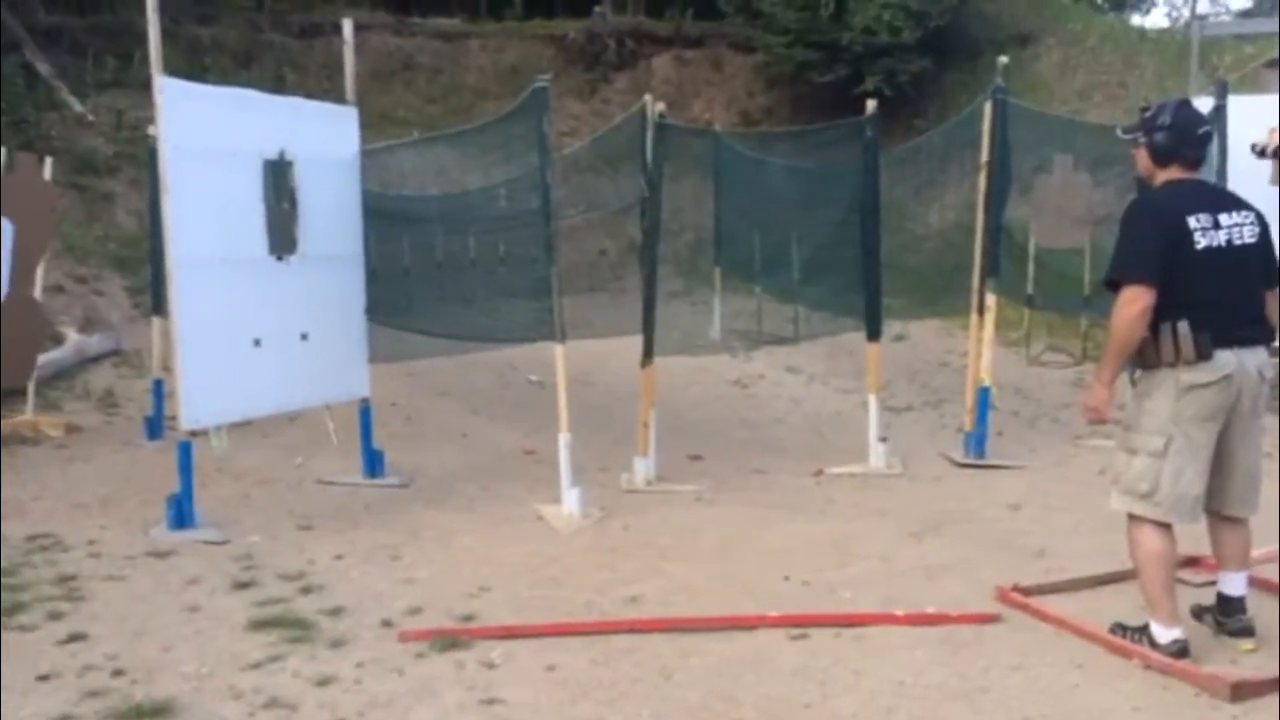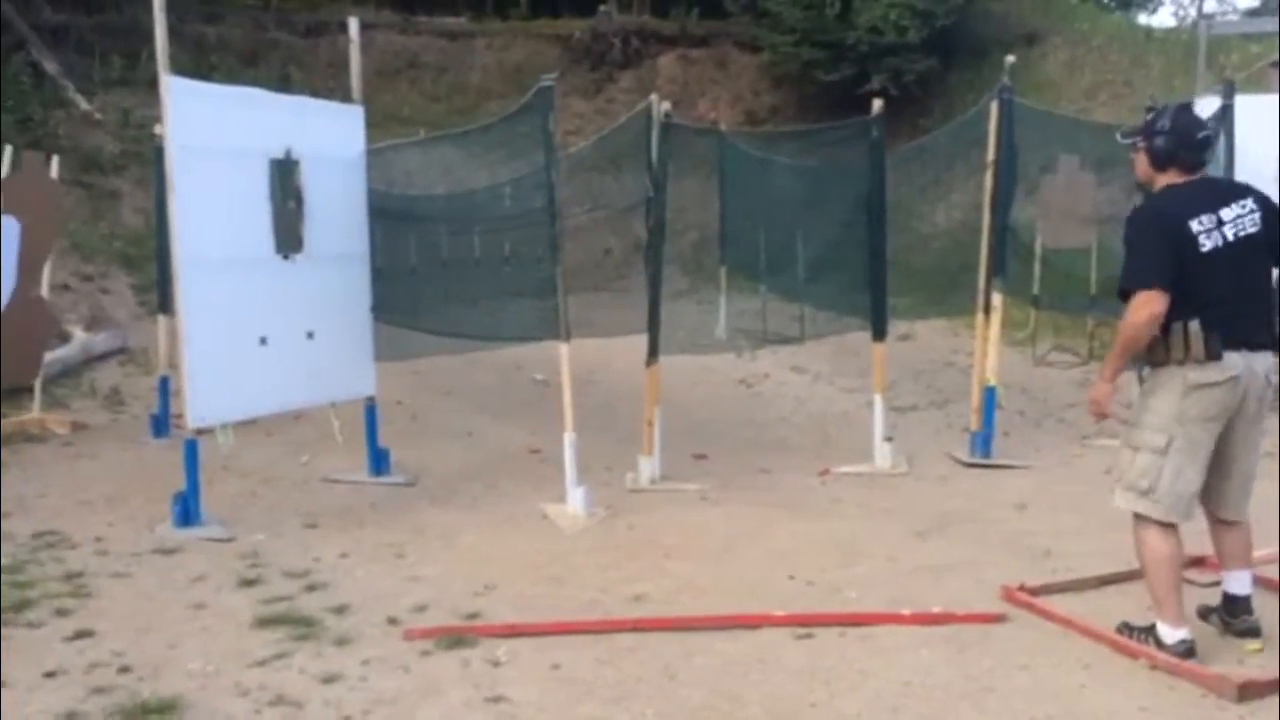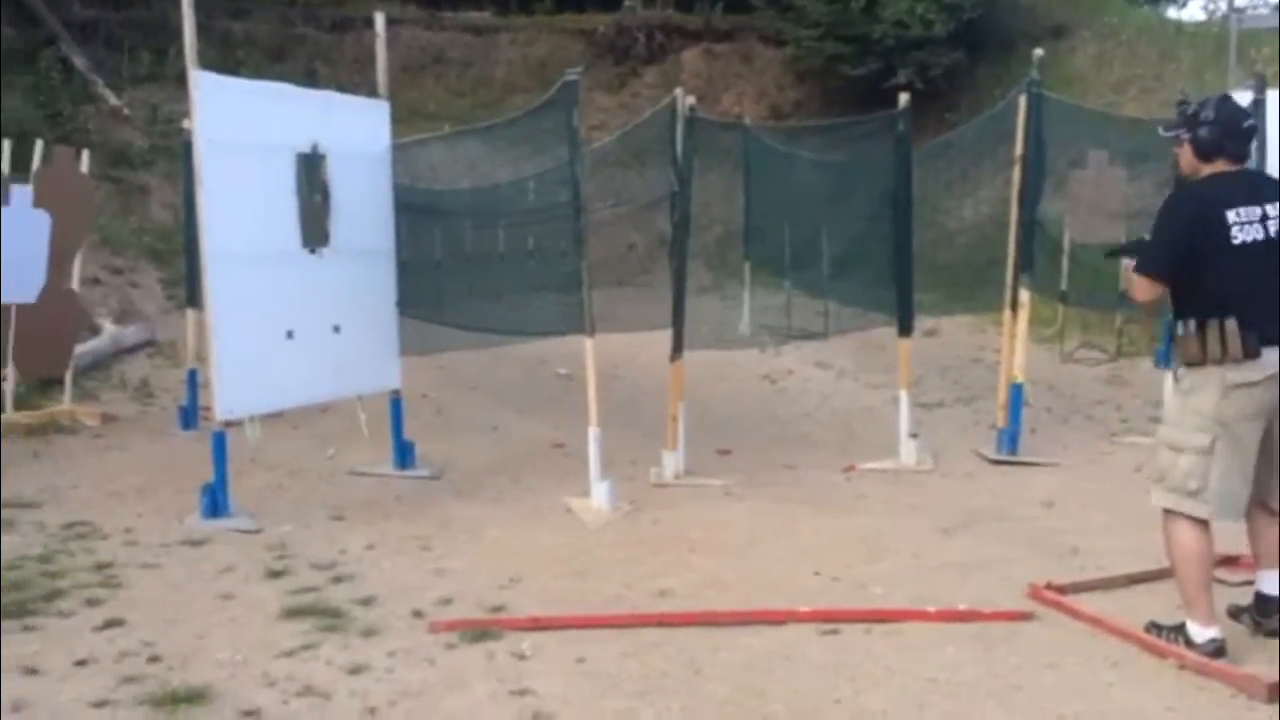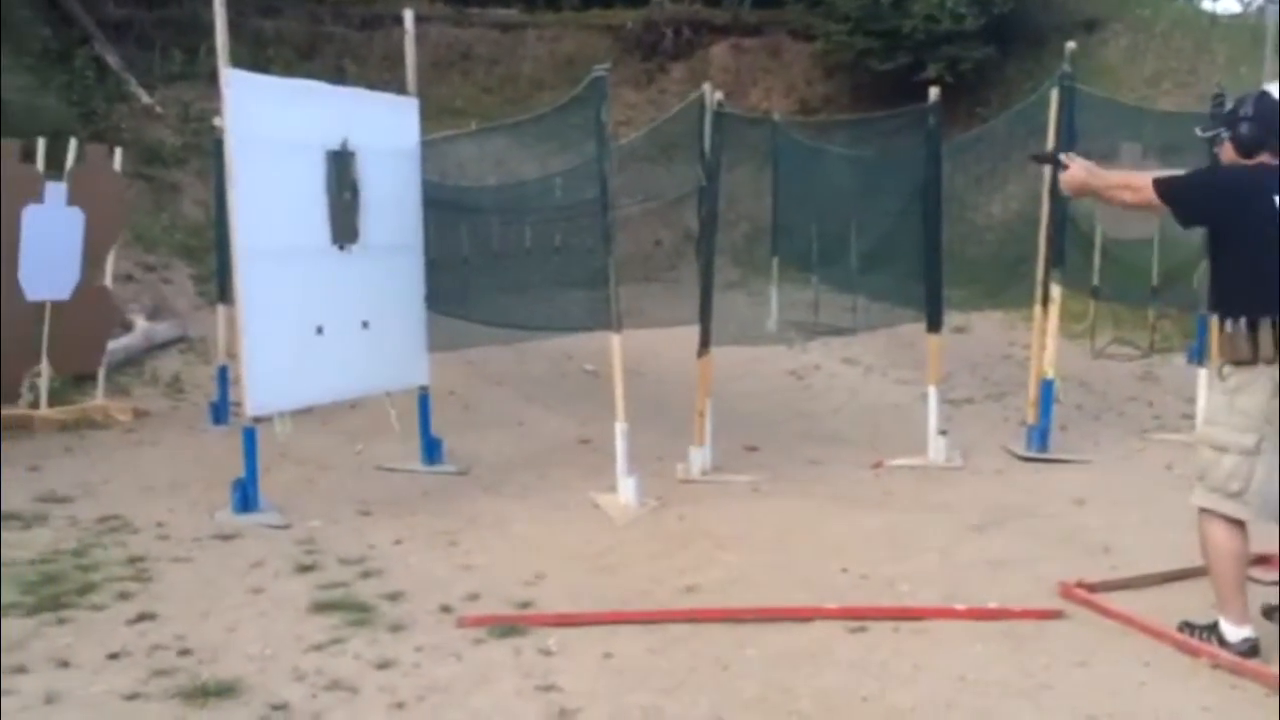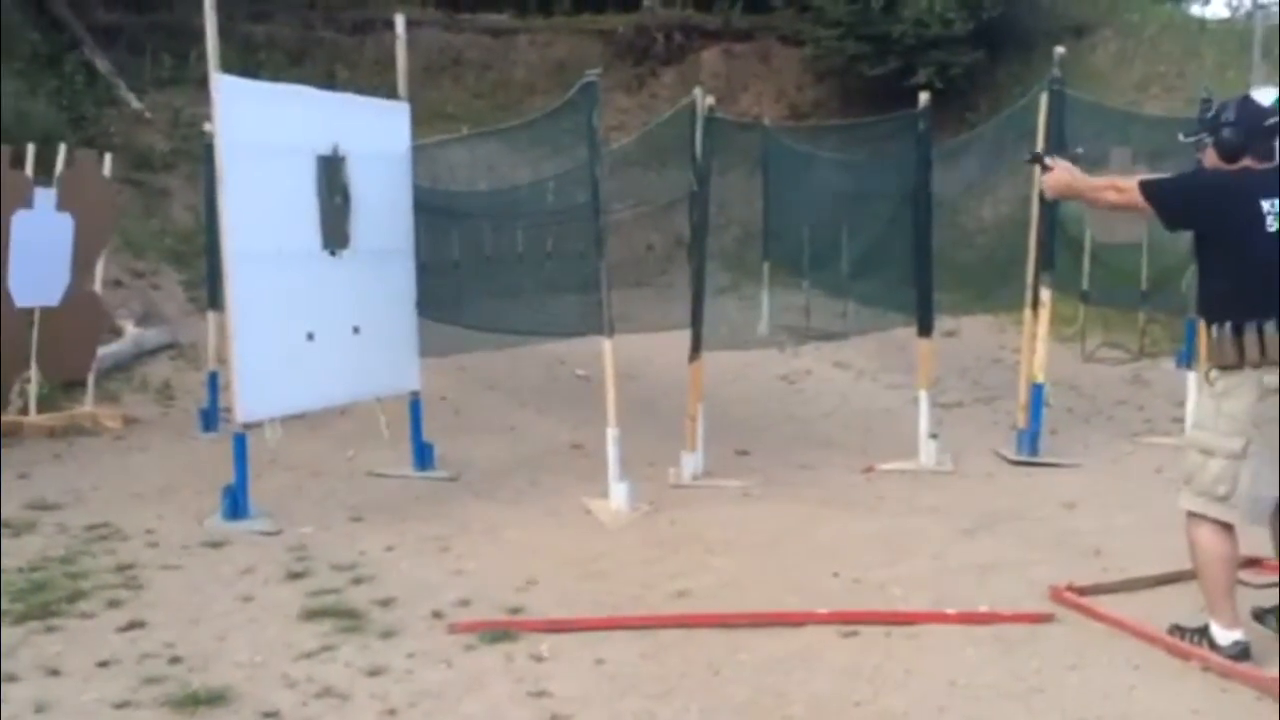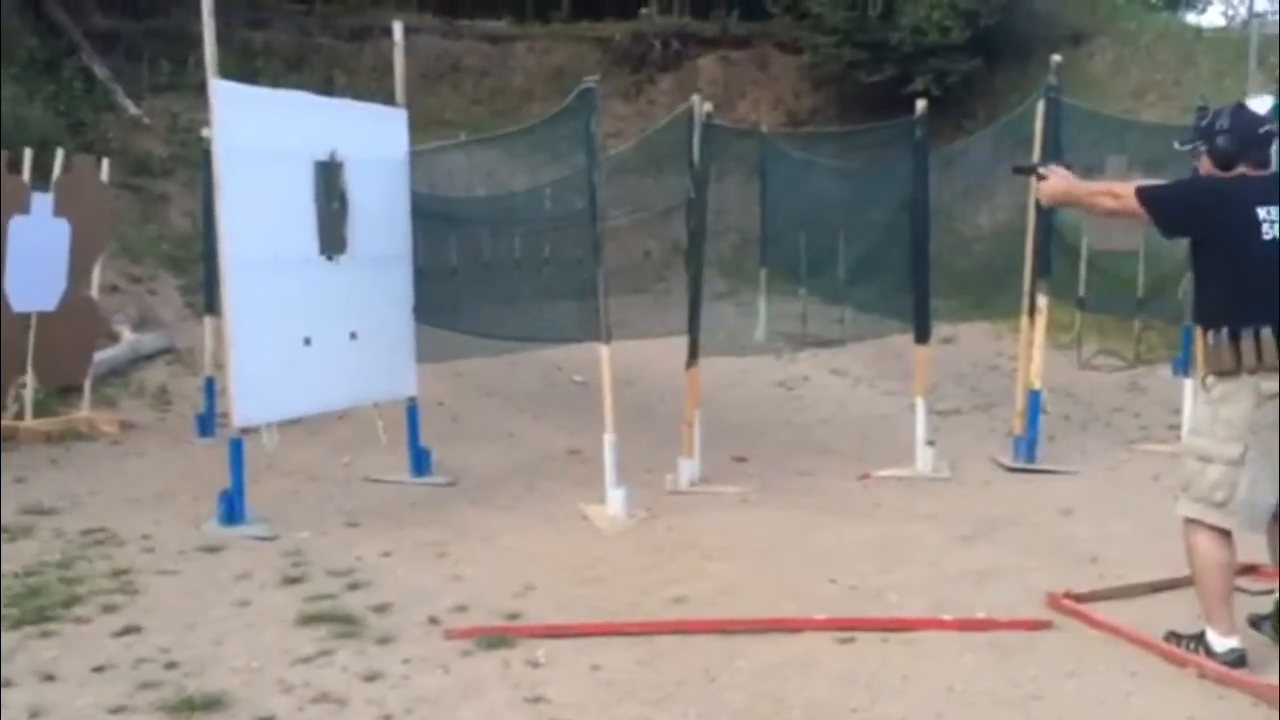
dt=0.3s
person 1, frame 1
left shoulder: (1152, 209)
left elbow: (1138, 304)
left wrist: (1104, 380)
left hip: (1185, 372)
left knee: (1147, 505)
right knee: (1230, 501)
left ankle: (1164, 632)
right ankle: (1233, 609)
person 1, frame 2
left shoulder: (1154, 216)
left elbow: (1148, 308)
left wrist: (1109, 372)
left hip: (1191, 372)
left knee: (1152, 504)
right knee: (1226, 502)
left ankle: (1171, 631)
person 1, frame 3
left shoulder: (1190, 202)
left elbow: (1146, 290)
left wrist: (1132, 270)
left hip: (1224, 371)
left knee: (1184, 501)
left ankle: (1201, 630)
person 1, frame 4
left shoulder: (1233, 186)
left elbow: (1139, 193)
right elbow: (1172, 184)
left wrist: (1089, 180)
right wrist: (1101, 174)
left knee: (1222, 500)
person 1, frame 5
left shoulder: (1219, 190)
left elbow: (1124, 195)
right elbow: (1152, 186)
left wrist: (1072, 184)
right wrist: (1085, 179)
left knee: (1208, 504)
left ankle: (1225, 633)
person 1, frame 6
left shoulder: (1214, 197)
left elbow: (1120, 200)
left wrist: (1069, 189)
right wrist: (1078, 184)
left knee: (1206, 510)
left ankle: (1220, 639)
